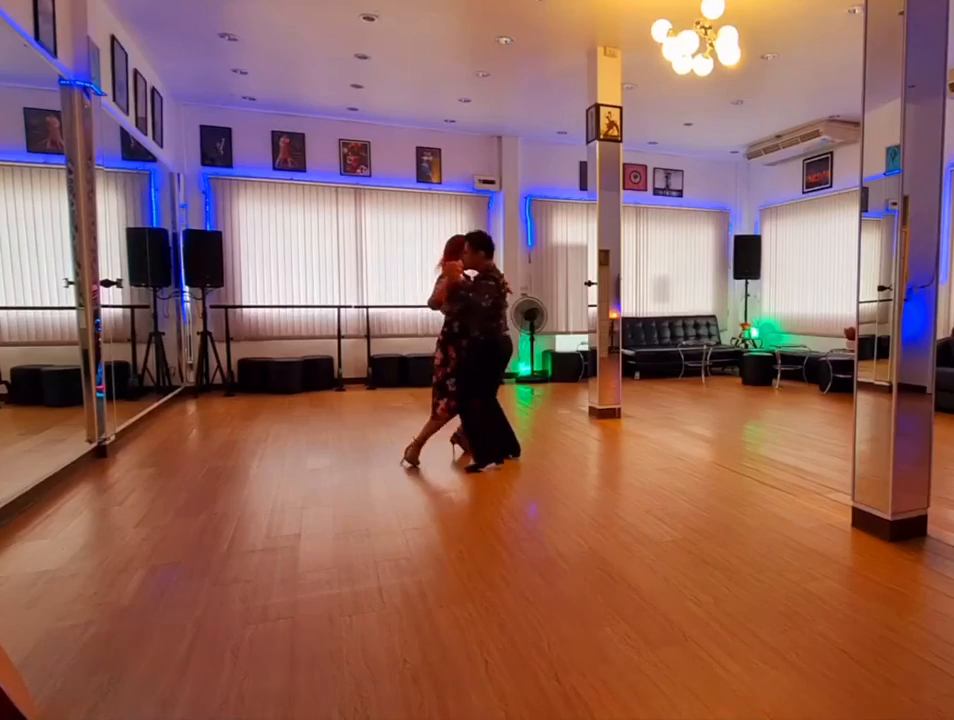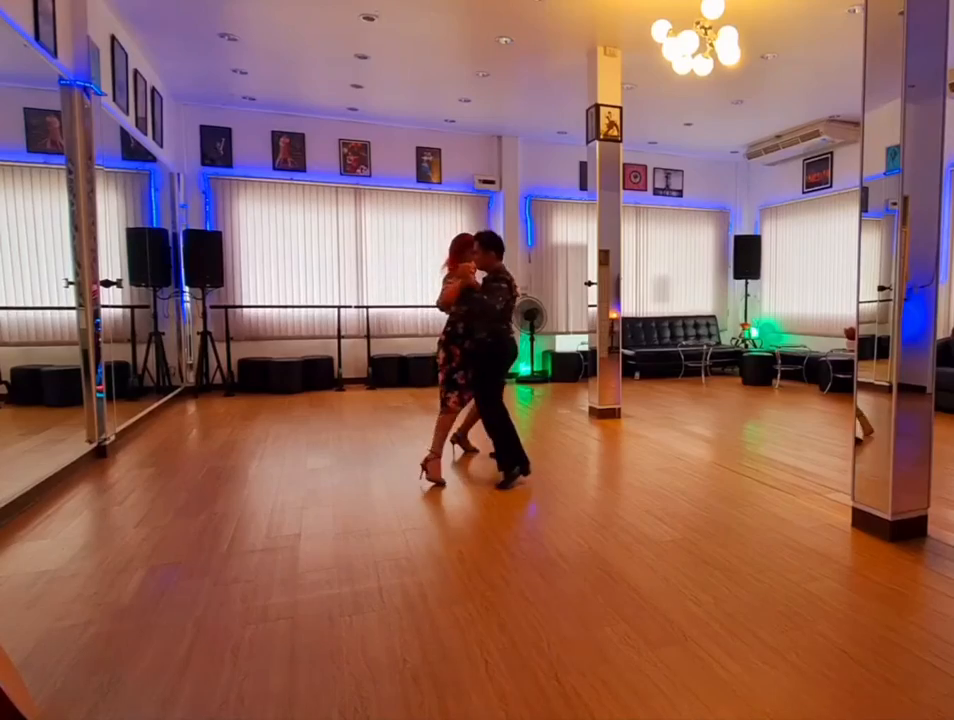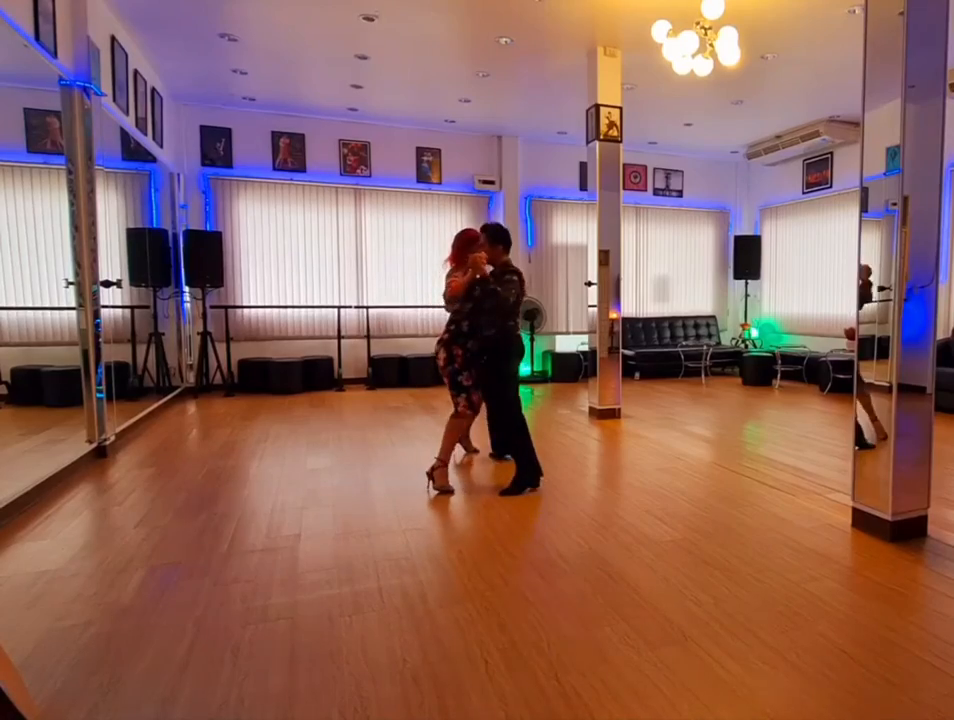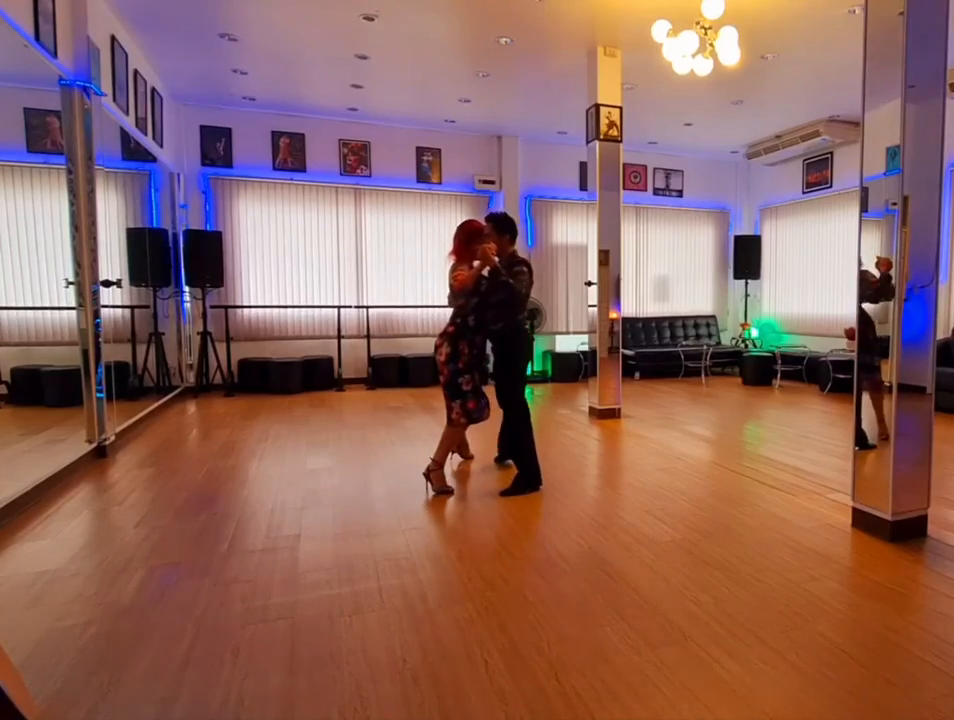
dt=0.2s
person 1, frame 1
left shoulder: (488, 280)
right shoulder: (490, 277)
left elbow: (476, 307)
right elbow: (474, 306)
left wrist: (456, 284)
right wrist: (461, 283)
left hip: (489, 346)
right hip: (495, 344)
left knee: (467, 395)
right knee: (483, 397)
left ankle: (485, 451)
right ankle: (507, 446)
person 1, frame 2
left shoulder: (500, 282)
right shoulder: (493, 279)
left elbow: (489, 310)
right elbow: (482, 310)
left hip: (496, 349)
right hip: (492, 348)
left knee: (490, 402)
right knee: (488, 400)
left ankle: (515, 462)
right ankle: (506, 451)
person 1, frame 3
left shoulder: (510, 275)
right shoulder: (496, 274)
left elbow: (503, 303)
right elbow: (488, 306)
left hip: (504, 346)
right hip: (496, 346)
left knee: (505, 404)
right knee: (498, 400)
left ankle: (529, 472)
right ankle: (504, 445)
person 1, frame 4
left shoulder: (519, 267)
right shoulder: (501, 267)
left elbow: (515, 295)
right elbow: (492, 301)
left wrist: (493, 267)
left hip: (513, 340)
right hip: (503, 341)
left knee: (513, 402)
right knee: (509, 400)
left ankle: (529, 475)
right ankle: (508, 447)
person 2, frame 1
right shoulder: (446, 280)
right elbow: (433, 303)
right wrist: (450, 280)
right hip: (452, 346)
right knee: (448, 401)
left ankle: (461, 435)
right ankle: (416, 445)
person 2, frame 2
left shoulder: (471, 280)
right shoulder: (453, 279)
right elbow: (443, 303)
right wrist: (462, 281)
left hip: (470, 346)
right hip: (454, 346)
right knee: (453, 401)
left ankle: (461, 435)
right ankle: (433, 458)
person 2, frame 3
left shoulder: (470, 276)
right shoulder: (457, 274)
right elbow: (449, 296)
right wrist: (472, 274)
left hip: (468, 346)
right hip: (455, 347)
left knee: (473, 398)
right knee: (466, 402)
left ankle: (463, 437)
right ankle: (440, 466)
person 2, frame 4
left shoulder: (470, 269)
right shoulder: (461, 268)
right elbow: (460, 288)
right wrist: (482, 265)
left hip: (467, 342)
right hip: (457, 343)
left knee: (467, 400)
right knee: (464, 403)
left ankle: (459, 442)
right ankle: (436, 466)
